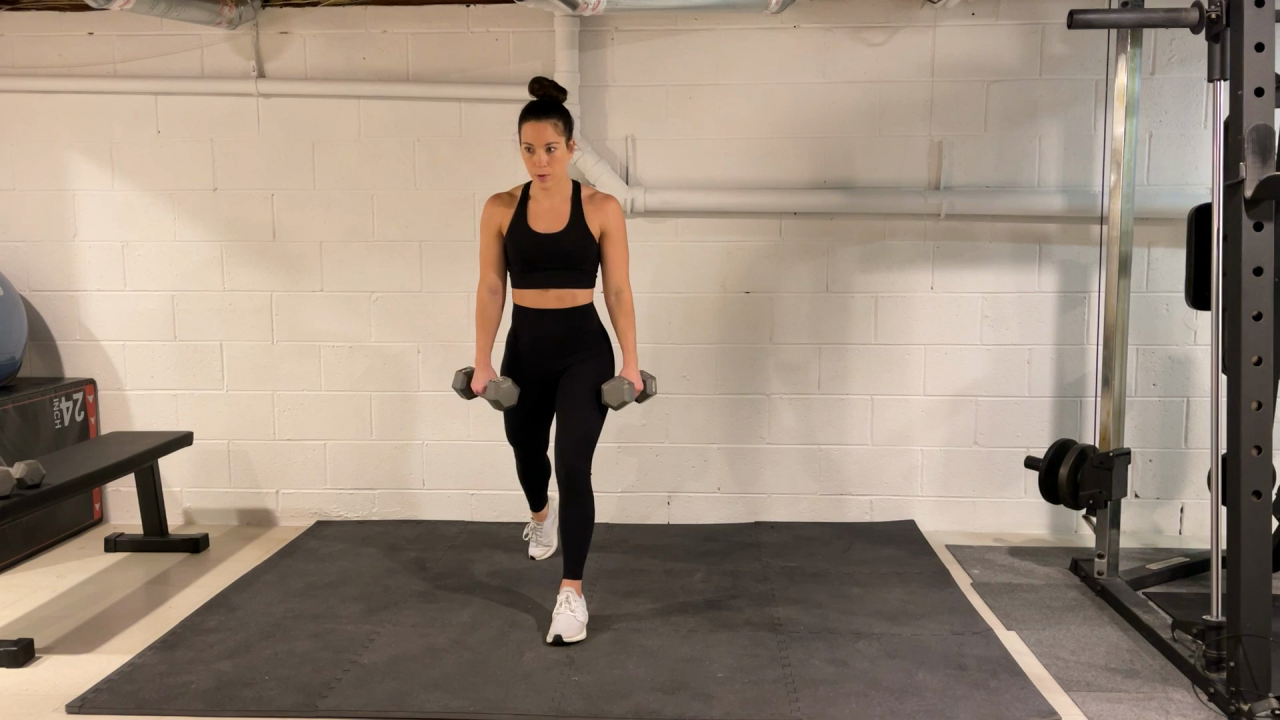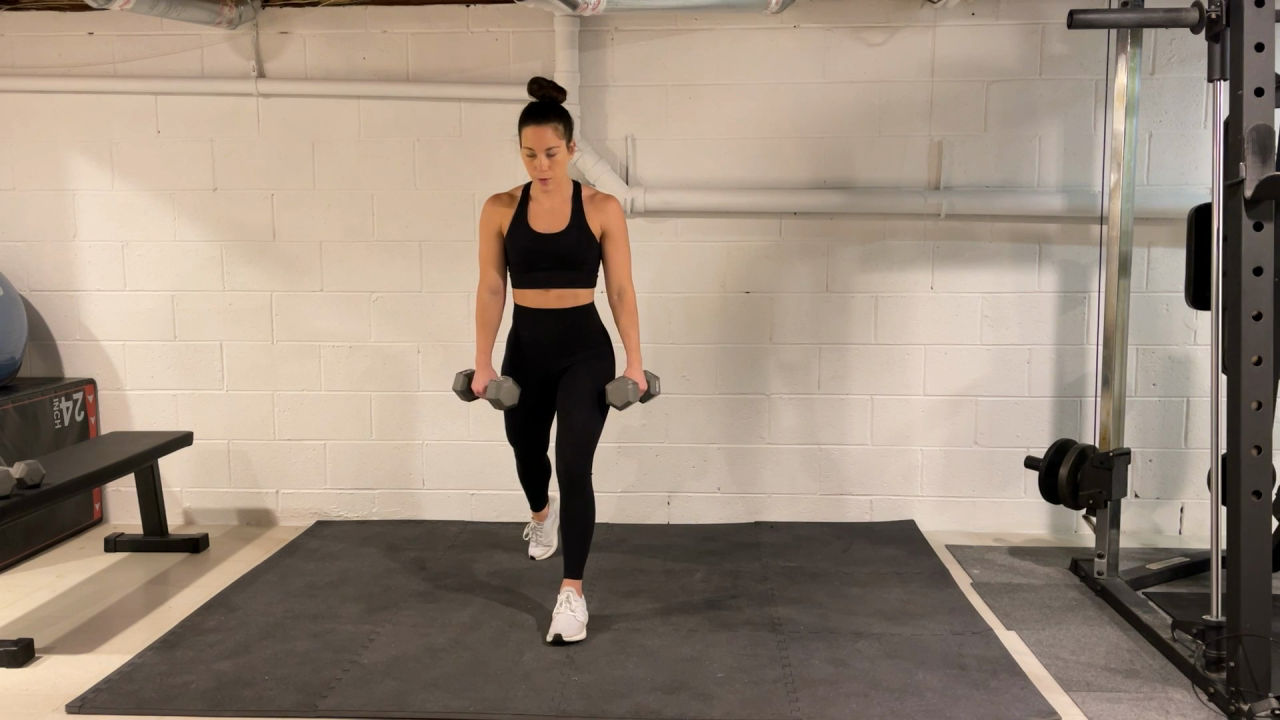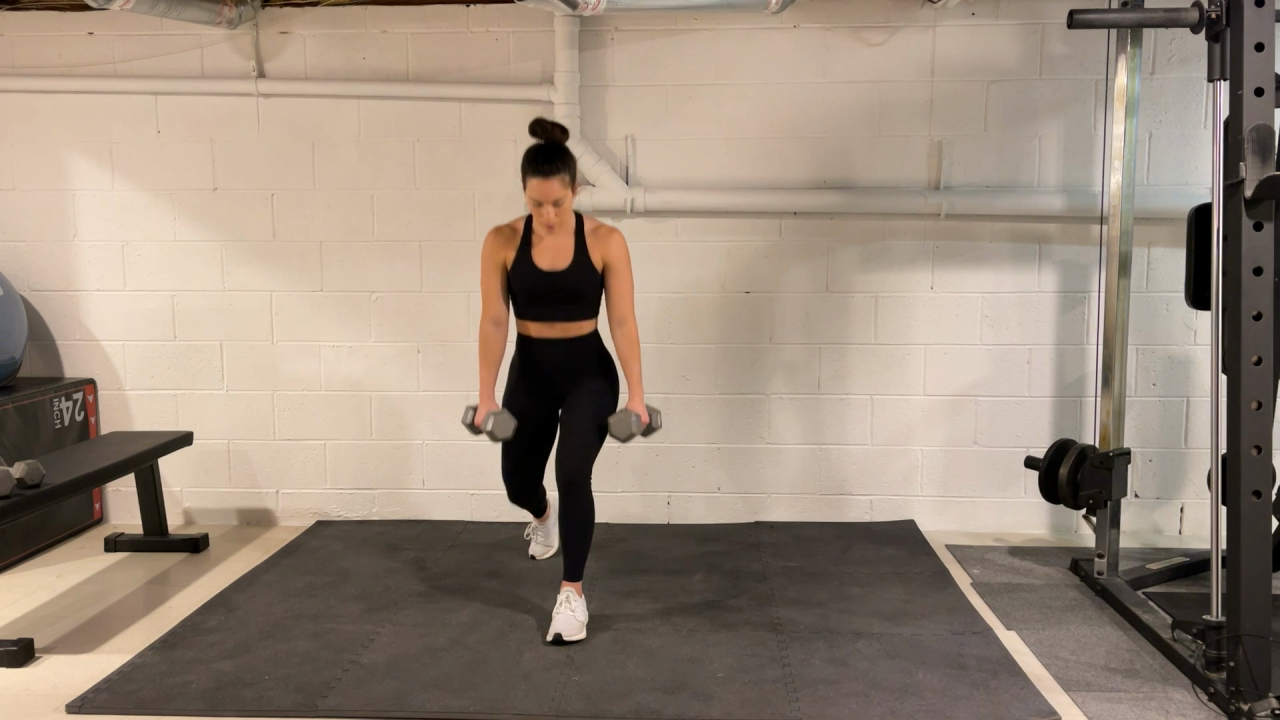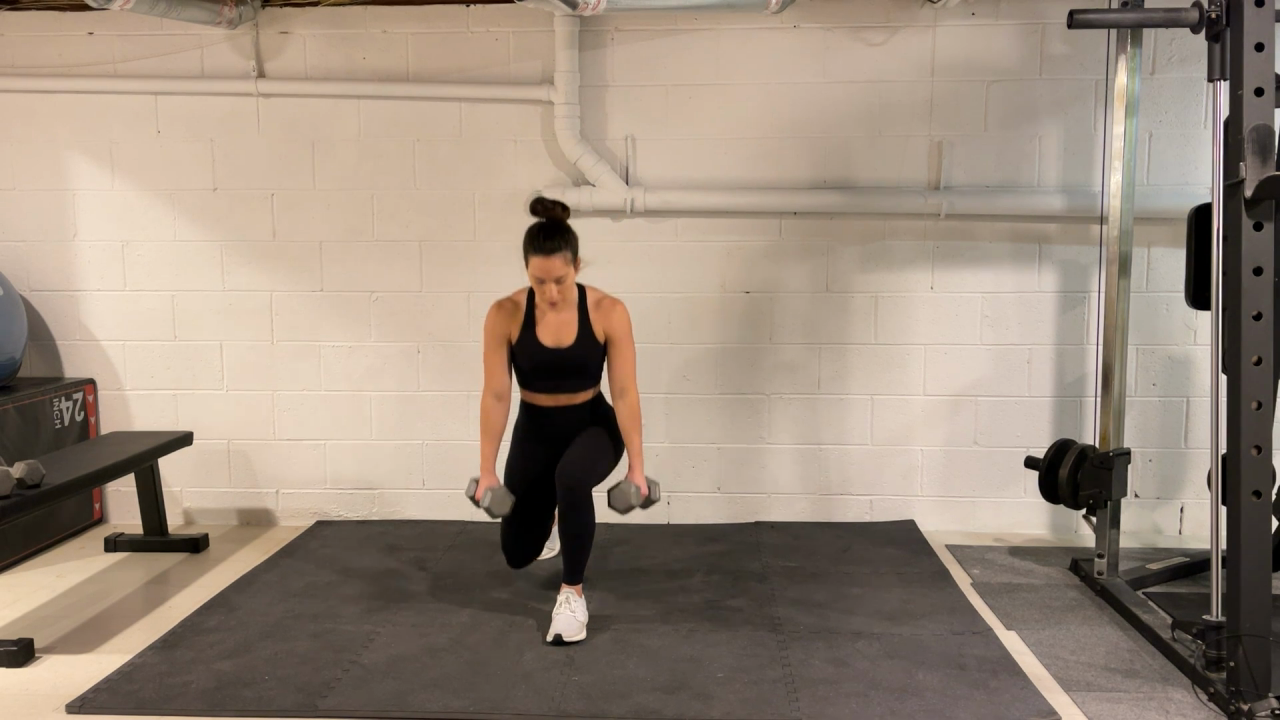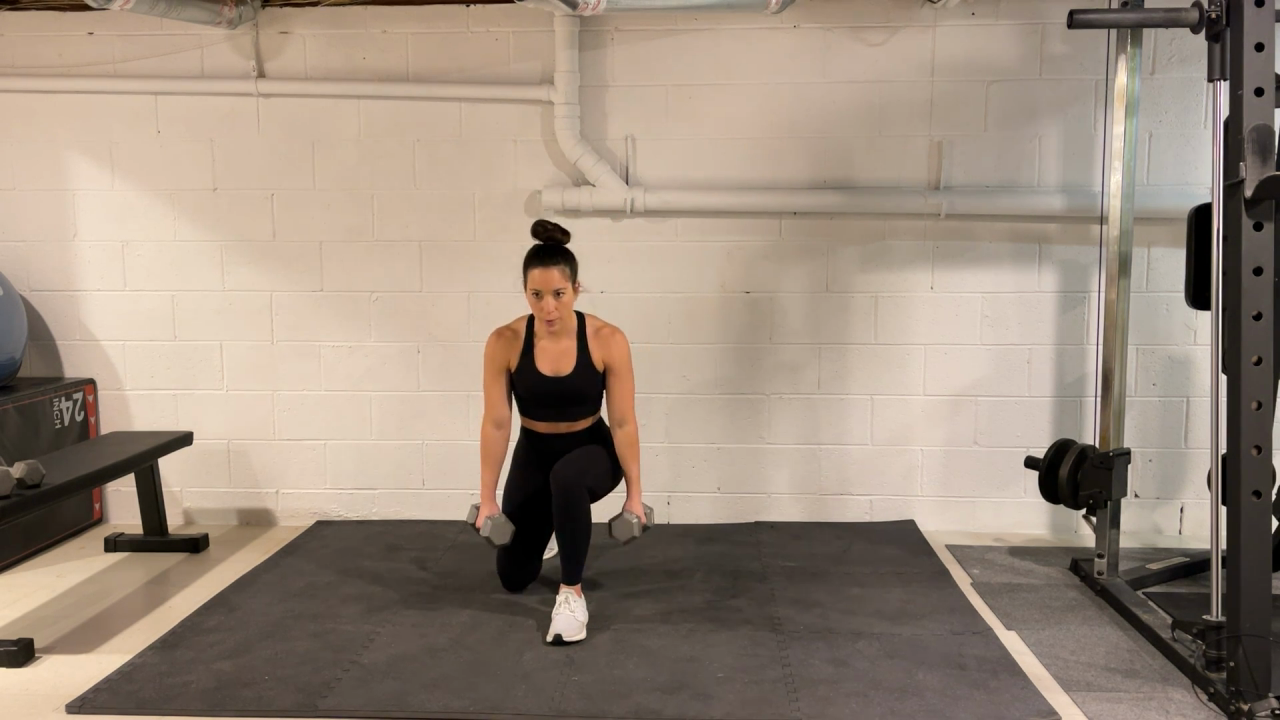
dt=0.3s
person 1, frame 1
left shoulder: (602, 208)
right shoulder: (501, 208)
left elbow: (618, 290)
right elbow: (491, 288)
left wrist: (631, 361)
right wrist: (482, 361)
left hip: (584, 350)
right hip: (524, 350)
left knee: (574, 467)
right knee: (527, 450)
left ankle: (573, 593)
right ankle: (541, 514)
person 1, frame 2
left shoulder: (602, 208)
right shoulder: (500, 208)
left elbow: (620, 288)
right elbow: (490, 289)
left wrist: (634, 360)
right wrist: (482, 361)
left hip: (585, 350)
right hip: (525, 349)
left knee: (574, 467)
right knee: (526, 450)
left ankle: (572, 593)
right ankle: (541, 514)
person 1, frame 3
left shoulder: (606, 241)
right shoulder: (502, 242)
left elbow: (623, 322)
right elbow: (493, 321)
left wrist: (636, 393)
right wrist: (486, 394)
left hip: (588, 371)
right hip: (530, 372)
left knee: (572, 470)
right knee: (517, 483)
left ankle: (572, 592)
right ankle: (544, 515)
person 1, frame 4
left shoulder: (609, 312)
right shoulder: (505, 314)
left elbow: (625, 393)
right elbow: (496, 395)
left wrist: (636, 465)
right wrist: (487, 469)
left hip: (592, 424)
right hip: (534, 430)
left knee: (572, 479)
right knee: (517, 552)
left ankle: (572, 594)
right ankle: (549, 521)
person 1, frame 5
left shoulder: (608, 341)
right shoulder: (504, 343)
left elbow: (623, 423)
right elbow: (496, 424)
left wrist: (634, 493)
right wrist: (487, 498)
left hip: (591, 449)
right hip: (533, 455)
left knee: (567, 480)
right knee: (513, 577)
left ankle: (572, 593)
right ankle: (548, 526)
